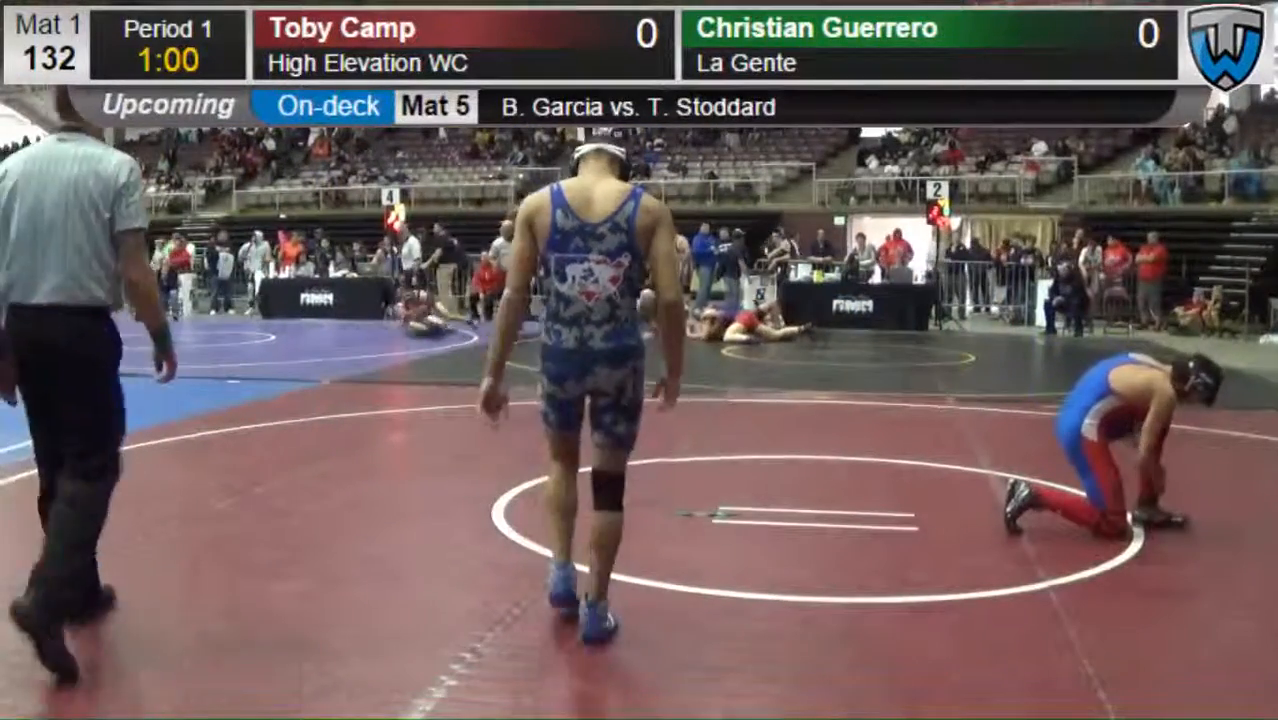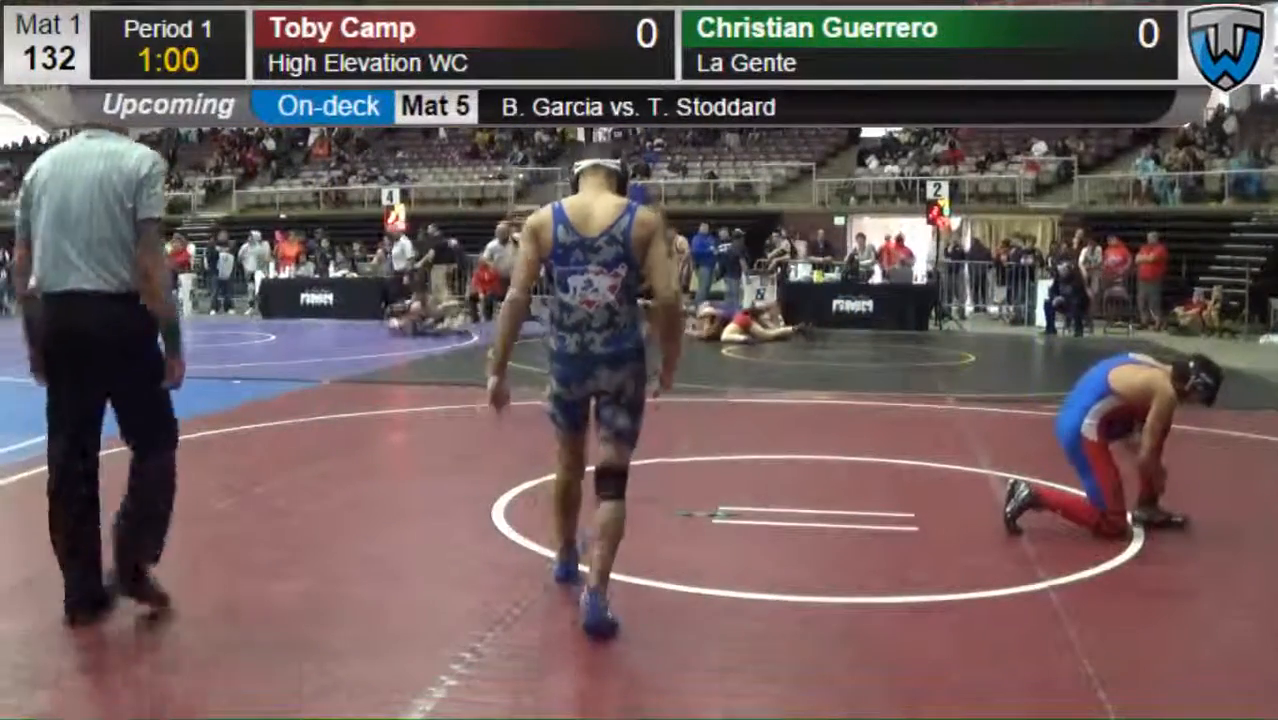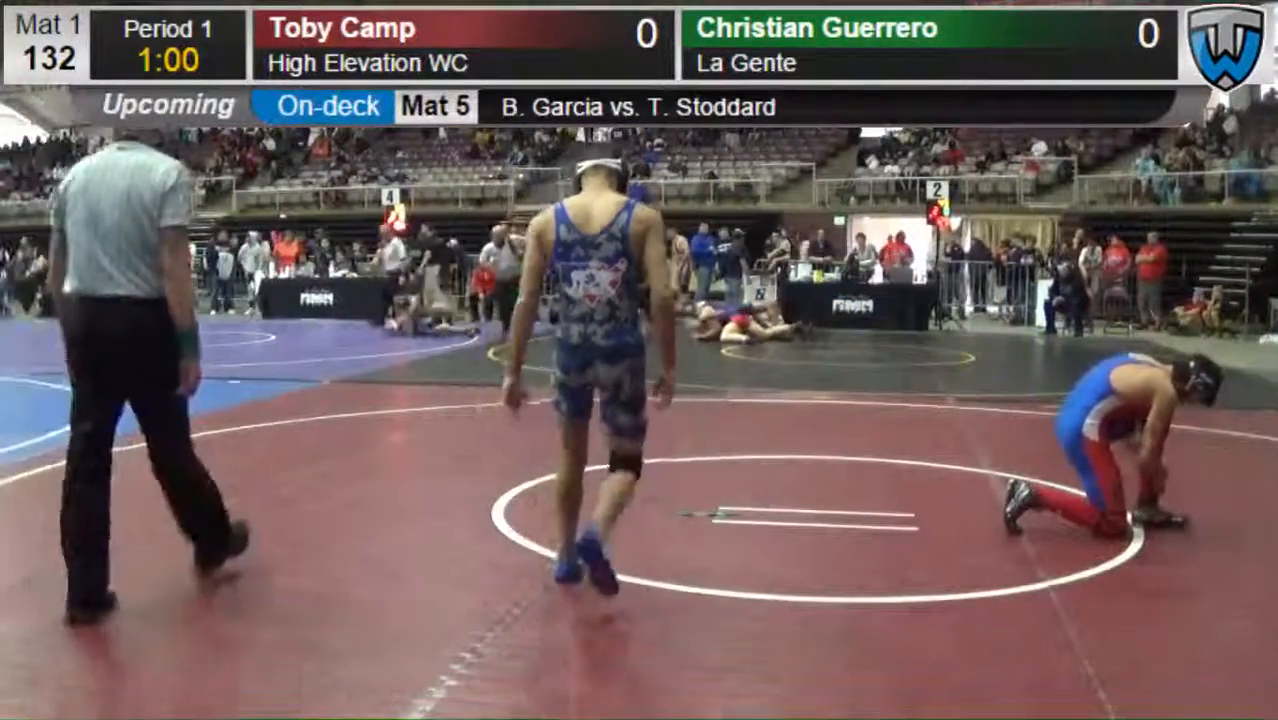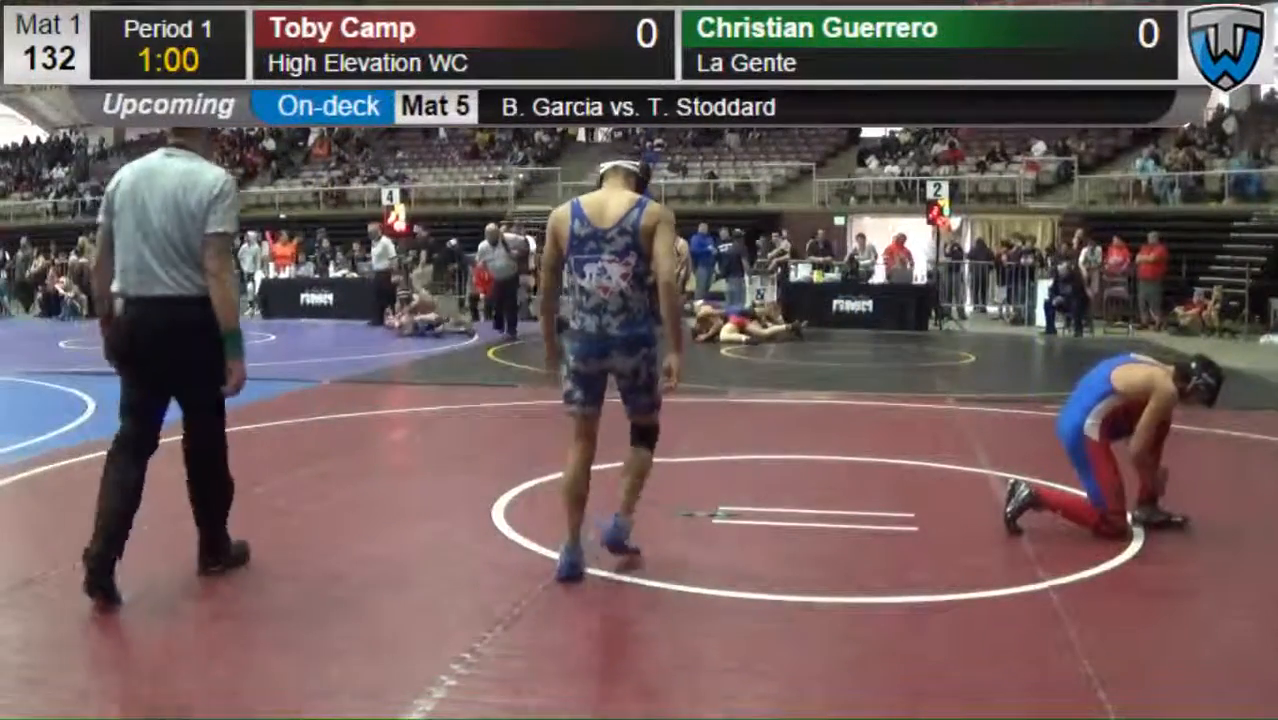
dt=0.2s
person 1, frame 1
right shoulder: (117, 167)
right elbow: (135, 272)
right wrist: (162, 339)
right hip: (84, 332)
left knee: (57, 470)
right knee: (91, 470)
left ankle: (81, 591)
person 1, frame 2
left shoulder: (43, 164)
right shoulder: (141, 161)
left elbow: (22, 263)
right elbow: (149, 262)
left wrist: (34, 336)
right wrist: (172, 339)
left hip: (56, 318)
right hip: (115, 318)
left knee: (70, 456)
right knee: (154, 441)
left ankle: (84, 590)
right ankle: (131, 565)
person 1, frame 3
left shoulder: (76, 174)
right shoulder: (168, 173)
left elbow: (56, 269)
right elbow: (173, 266)
right wrist: (189, 347)
left hip: (87, 321)
right hip: (143, 322)
left knee: (87, 454)
right knee: (169, 446)
left ankle: (85, 590)
right ankle: (212, 542)
person 1, frame 4
left shoulder: (124, 175)
right shoulder: (214, 180)
left elbow: (101, 263)
right elbow: (218, 270)
left wrist: (107, 324)
right wrist: (233, 347)
left hip: (136, 319)
right hip: (188, 321)
left knee: (132, 442)
right knee: (205, 437)
left ankle: (101, 563)
right ankle: (214, 547)
person 2, frame 1
left shoulder: (536, 206)
right shoulder: (649, 209)
left elbow: (514, 296)
right elbow: (670, 299)
left wrist: (494, 374)
right wrist: (673, 370)
left hip: (560, 355)
right hip: (619, 357)
left knee: (562, 463)
right knee: (609, 481)
left ankle: (562, 570)
right ankle: (596, 609)
person 2, frame 2
left shoulder: (541, 221)
right shoulder: (645, 221)
left elbow: (516, 298)
right elbow: (667, 300)
left wrist: (497, 370)
right wrist: (670, 362)
left hip: (566, 360)
right hip: (621, 362)
left knee: (570, 463)
right knee: (612, 478)
left ankle: (565, 557)
right ankle: (596, 596)
person 2, frame 3
left shoulder: (545, 221)
right shoulder: (644, 218)
left elbow: (527, 301)
right elbow: (662, 297)
left wrist: (513, 371)
right wrist: (669, 366)
left hip: (571, 352)
right hip: (621, 354)
left knee: (572, 455)
right knee: (626, 459)
left ankle: (567, 556)
right ankle: (595, 533)
person 2, frame 4
left shoulder: (562, 215)
right shoulder: (655, 214)
left elbow: (548, 290)
right elbow: (667, 281)
left wrist: (550, 341)
right wrist: (675, 350)
left hip: (583, 339)
right hip: (633, 340)
left knee: (582, 442)
right knee: (644, 429)
left ankle: (571, 550)
right ankle: (620, 523)
person 3, frame 1
left shoulder: (1156, 370)
right shoulder: (1165, 393)
right elbow: (1143, 457)
right wrist: (1158, 481)
left hip: (1076, 420)
right hip: (1082, 430)
left knee: (1160, 425)
right knee: (1114, 527)
left ankle: (1147, 509)
right ankle: (1035, 496)
person 3, frame 2
left shoulder: (1155, 370)
right shoulder: (1166, 393)
right elbow: (1145, 457)
right wrist: (1158, 480)
left hip: (1075, 420)
right hip: (1082, 431)
right knee: (1114, 526)
left ankle: (1147, 509)
right ankle: (1034, 496)
person 3, frame 3
left shoulder: (1156, 370)
right shoulder: (1167, 392)
right elbow: (1146, 456)
right wrist: (1158, 479)
left hip: (1076, 419)
right hip: (1083, 431)
right knee: (1114, 526)
left ankle: (1147, 509)
right ankle: (1034, 496)
person 3, frame 4
left shoulder: (1157, 371)
right shoulder: (1167, 390)
right elbow: (1137, 450)
left wrist: (1153, 473)
right wrist: (1154, 480)
left hip: (1077, 420)
right hip: (1084, 431)
left knee: (1160, 425)
right knee: (1114, 526)
left ankle: (1147, 509)
right ankle: (1034, 497)
